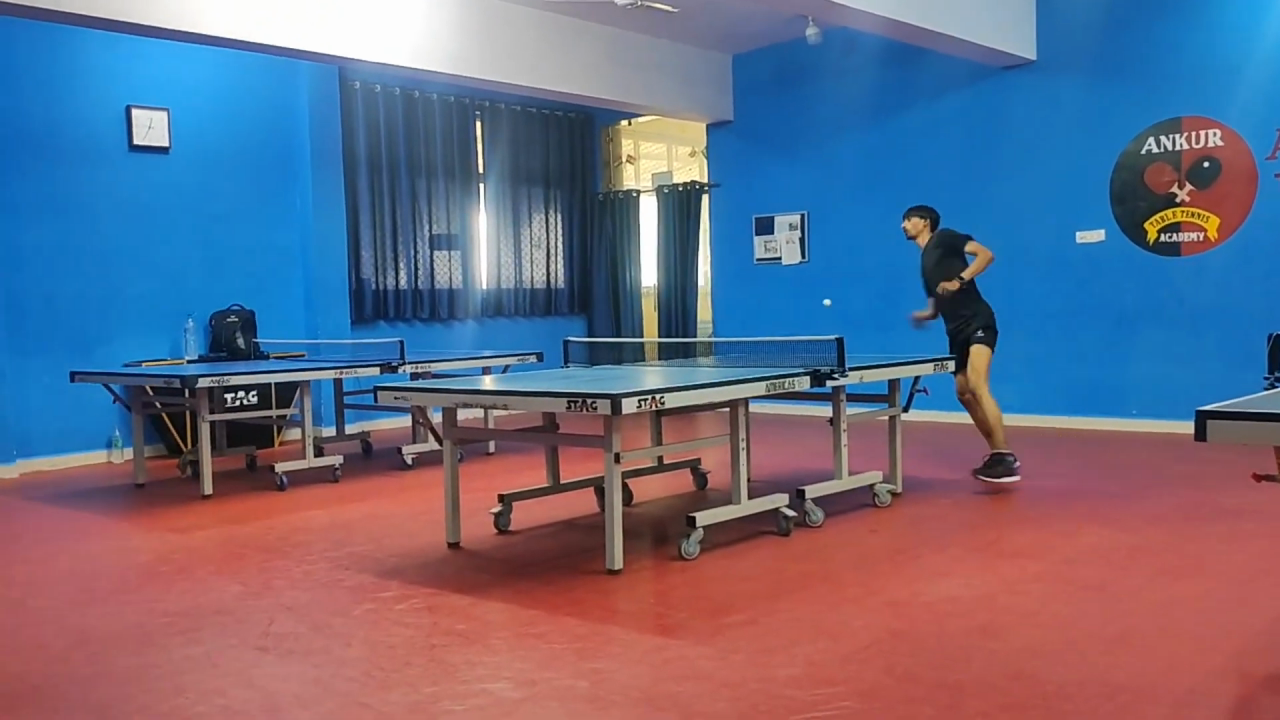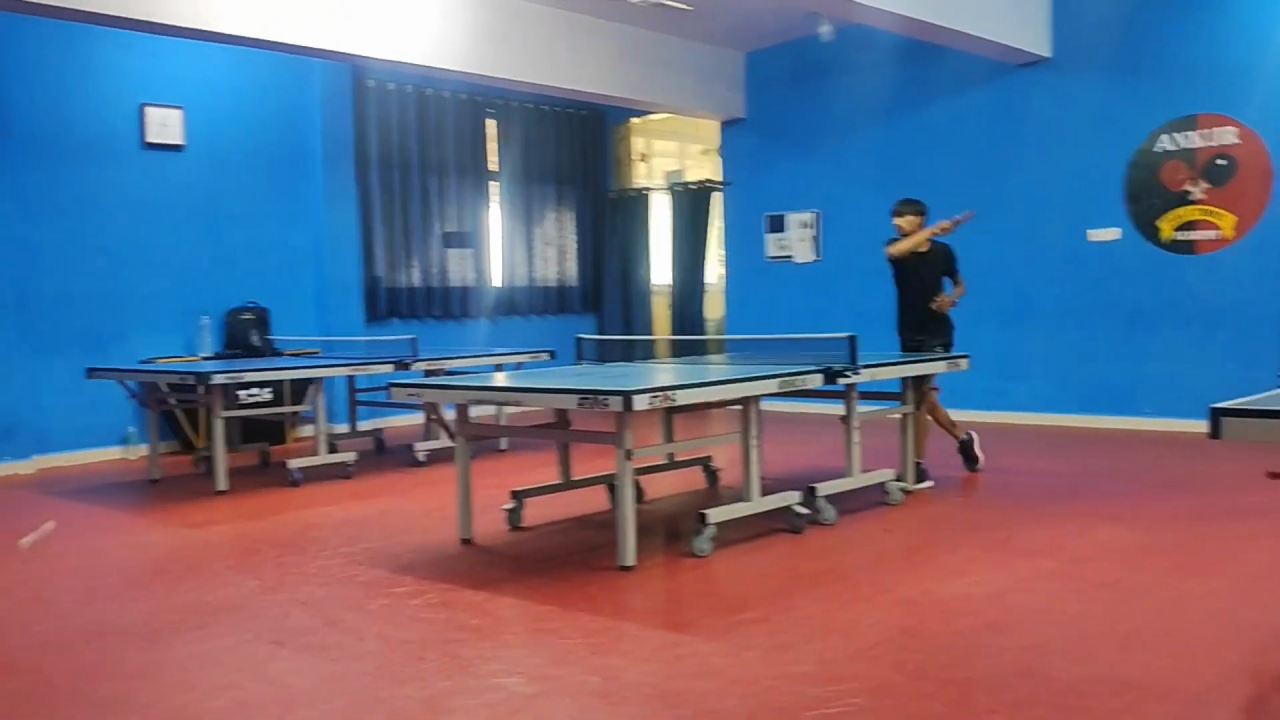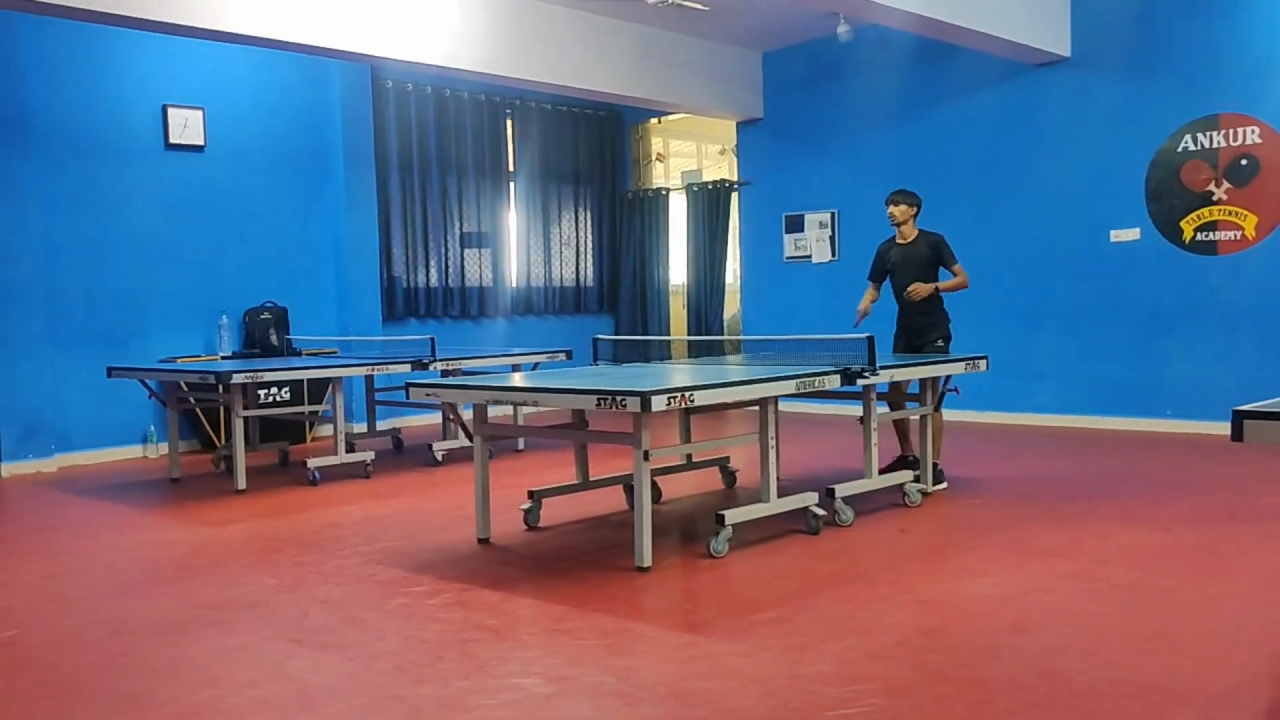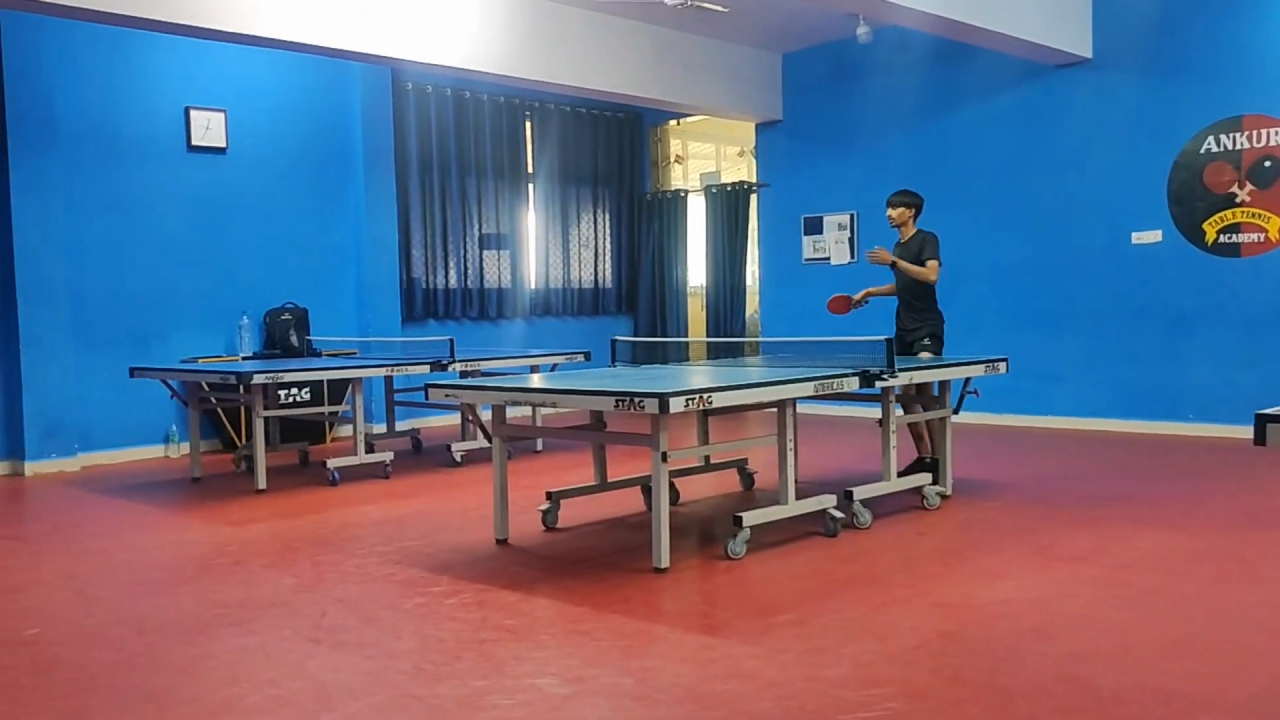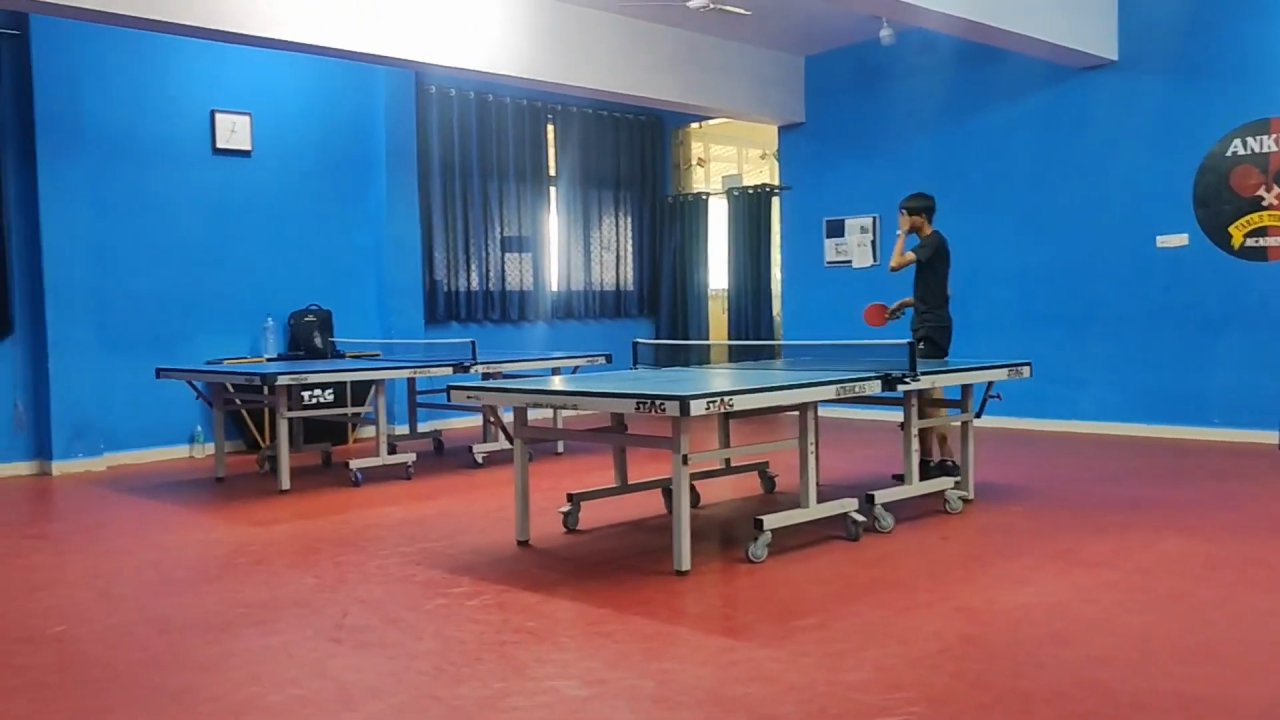
dt=0.3s
person 1, frame 1
left shoulder: (944, 237)
right shoulder: (925, 259)
left elbow: (986, 255)
right elbow: (935, 308)
left wrist: (959, 280)
right wrist: (924, 315)
left hip: (977, 322)
right hip: (957, 328)
left knee: (976, 385)
right knee: (965, 394)
left ankle: (1003, 457)
right ankle: (1000, 456)
person 1, frame 2
left shoulder: (944, 252)
right shoulder: (897, 246)
left elbow: (959, 284)
right elbow: (892, 252)
left wrist: (951, 299)
right wrist: (936, 231)
left hip: (938, 334)
right hip: (910, 335)
left knee: (918, 396)
right knee: (923, 398)
left ankle: (919, 466)
right ankle: (963, 438)
person 1, frame 3
left shoulder: (934, 241)
right shoulder: (885, 249)
left elbow: (963, 280)
right elbow: (873, 288)
left wrist: (932, 287)
right wrist: (865, 304)
left hip: (935, 330)
right hip: (905, 331)
left knee: (931, 398)
right knee: (894, 395)
left ankle: (935, 467)
right ankle: (908, 456)
person 1, frame 4
left shoulder: (927, 239)
right shoulder: (899, 246)
left elbow: (931, 277)
left wrist: (892, 260)
right wrist: (871, 292)
left hip: (927, 327)
right hip: (904, 328)
left knee: (923, 392)
right knee: (906, 395)
left ankle: (938, 459)
right ankle: (924, 458)
person 1, frame 5
left shoulder: (933, 241)
right shoulder: (929, 243)
left elbow: (895, 265)
left wrist: (901, 234)
right wrist: (906, 303)
left hip: (932, 328)
right hip: (928, 327)
left knee: (919, 394)
right knee: (929, 396)
left ankle: (929, 462)
right ankle: (946, 461)
